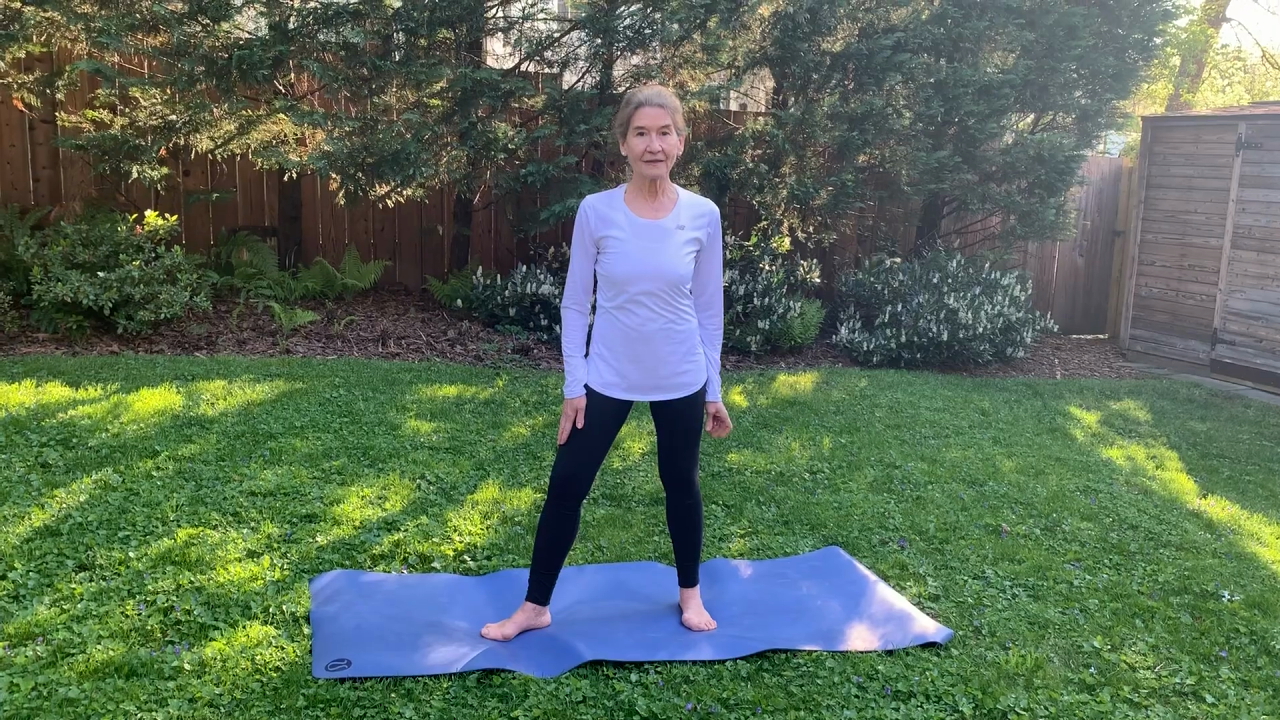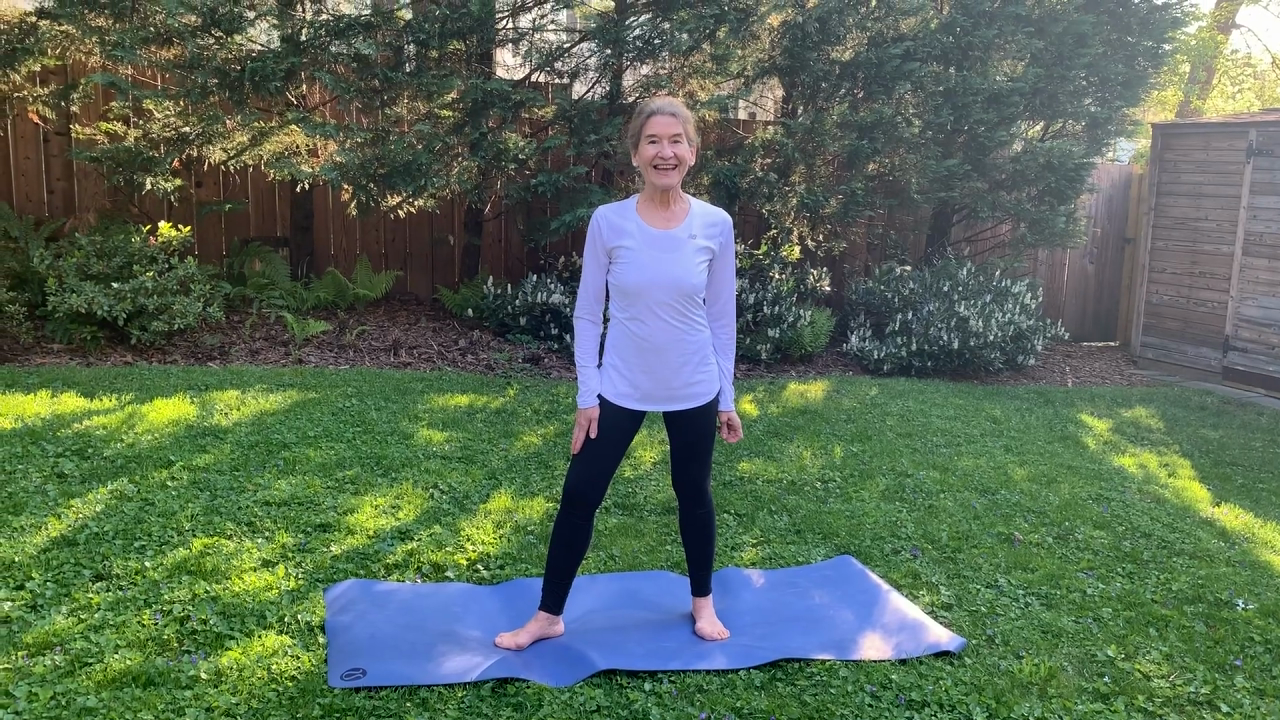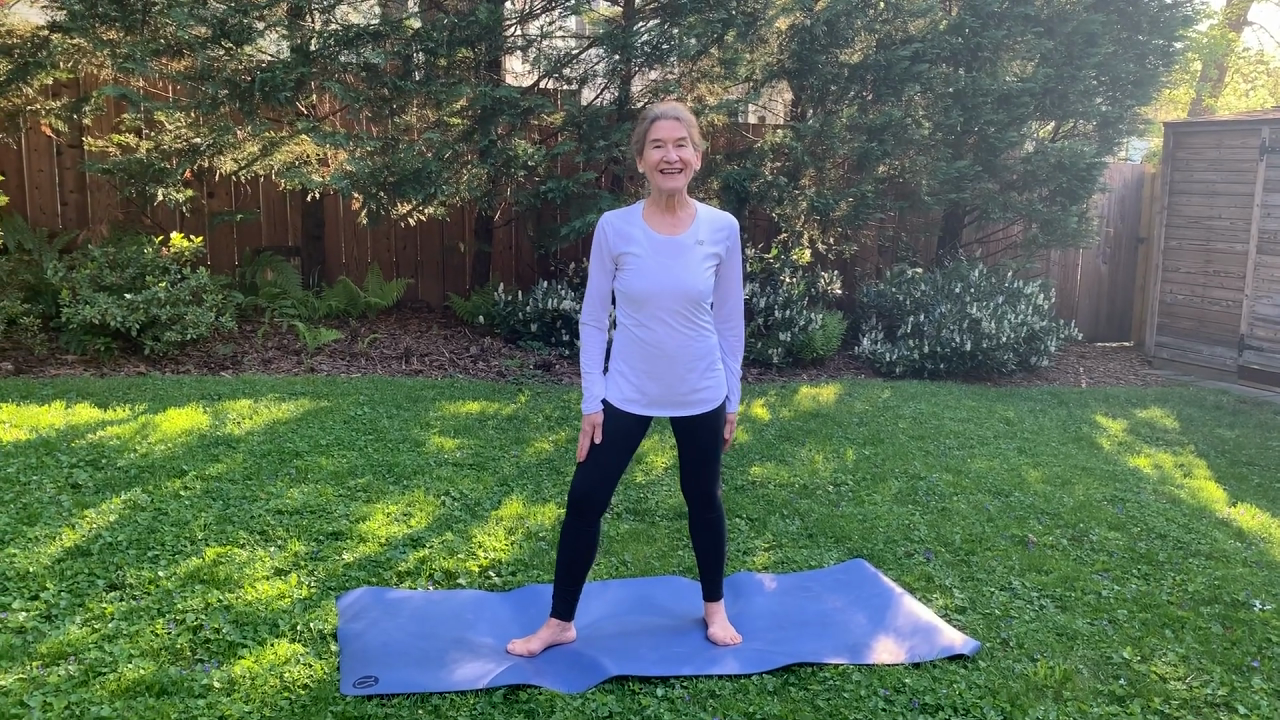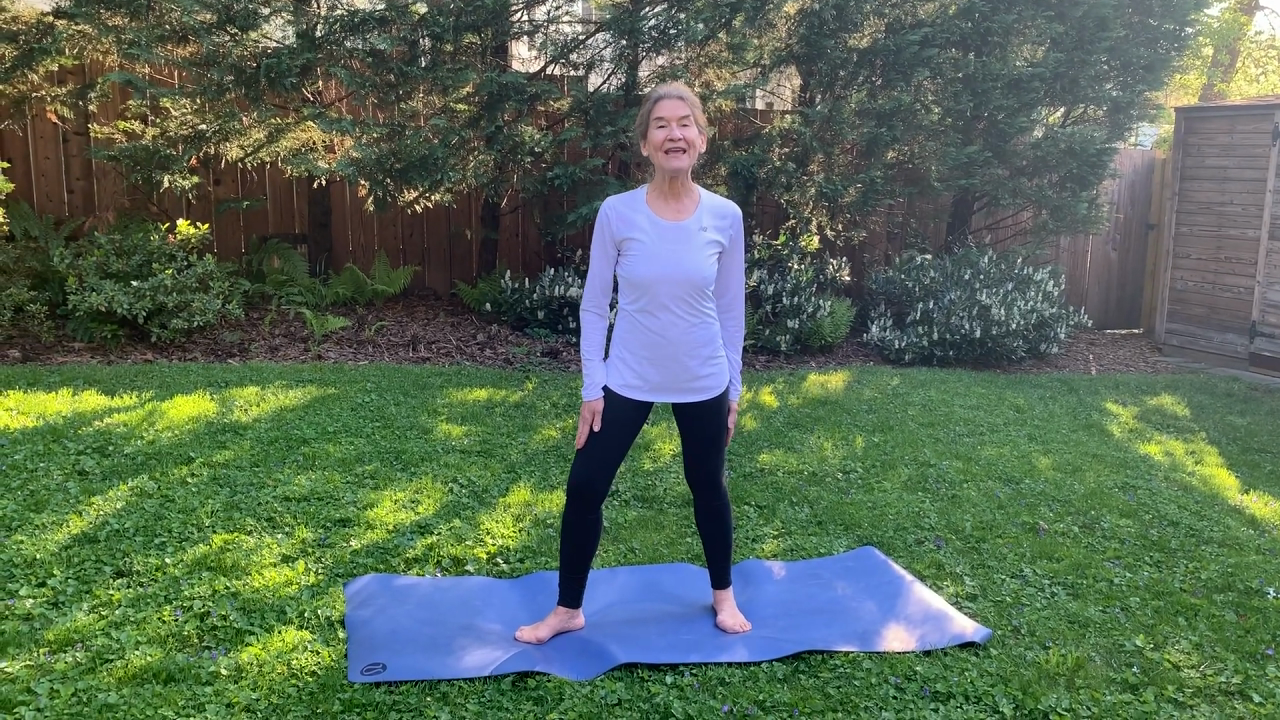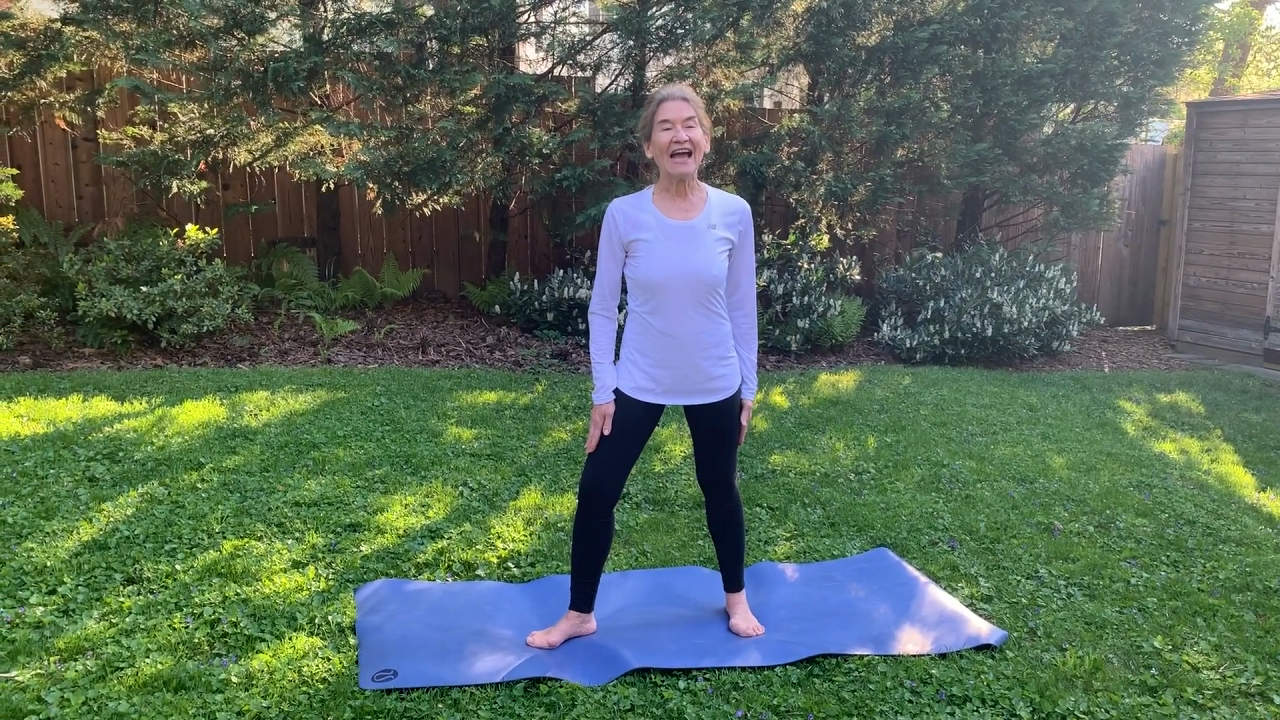
dt=1s
person 1, frame 1
left shoulder: (702, 215)
right shoulder: (595, 211)
left elbow: (708, 307)
right elbow: (575, 303)
left wrist: (714, 388)
right wrist: (572, 385)
left hip: (679, 379)
right hip: (607, 378)
left knee: (681, 484)
right knee: (566, 485)
left ankle: (689, 592)
right ankle: (535, 606)
person 1, frame 2
left shoulder: (715, 224)
right shoulder: (608, 222)
left elbow: (721, 317)
right elbow: (588, 313)
left wrist: (727, 397)
right wrist: (586, 394)
left hip: (693, 390)
right hip: (621, 389)
left knee: (694, 494)
right knee: (579, 495)
left ankle: (702, 602)
right ankle: (548, 615)
person 1, frame 3
left shoulder: (722, 228)
right shoulder: (613, 228)
left elbow: (730, 320)
right elbow: (593, 319)
left wrist: (732, 398)
right wrist: (591, 400)
left hip: (700, 396)
right hip: (626, 394)
left knee: (704, 500)
right knee: (585, 500)
left ankle: (714, 607)
right ankle: (560, 621)
person 1, frame 4
left shoulder: (726, 216)
right shoulder: (616, 213)
left elbow: (731, 309)
right elbow: (595, 305)
left wrist: (734, 387)
right wrist: (592, 387)
left hip: (702, 382)
right hip: (628, 380)
left knee: (708, 488)
right knee: (585, 488)
left ankle: (723, 595)
right ankle: (568, 609)
person 1, frame 5
left shoulder: (734, 213)
right shoulder: (622, 215)
left elbow: (742, 306)
right elbow: (603, 307)
left wrist: (748, 385)
right wrist: (603, 390)
left hip: (714, 383)
right hip: (639, 383)
left knee: (720, 490)
right knee: (596, 492)
left ankle: (736, 597)
right ankle: (579, 613)
